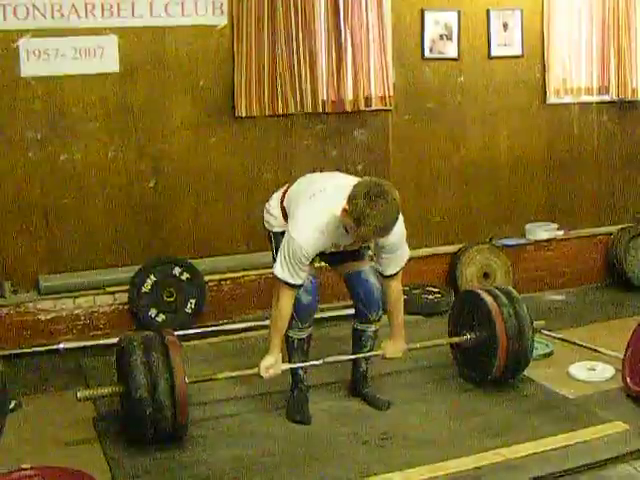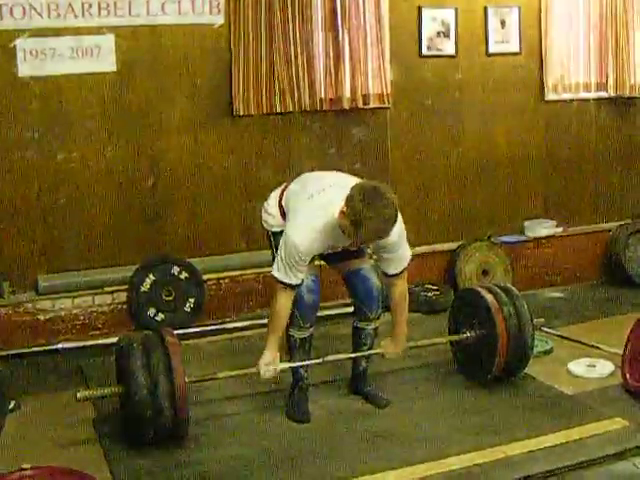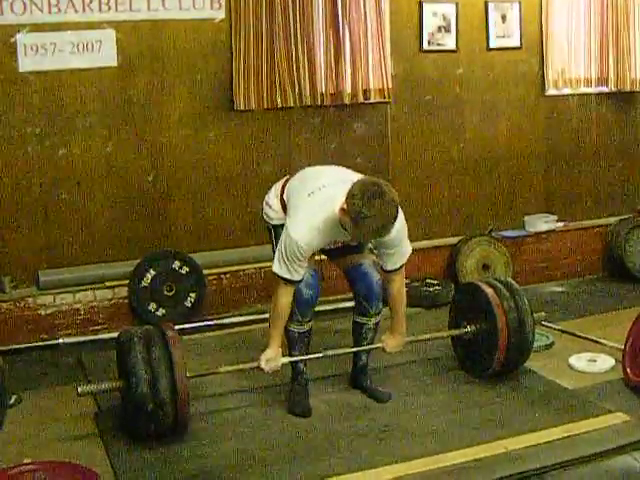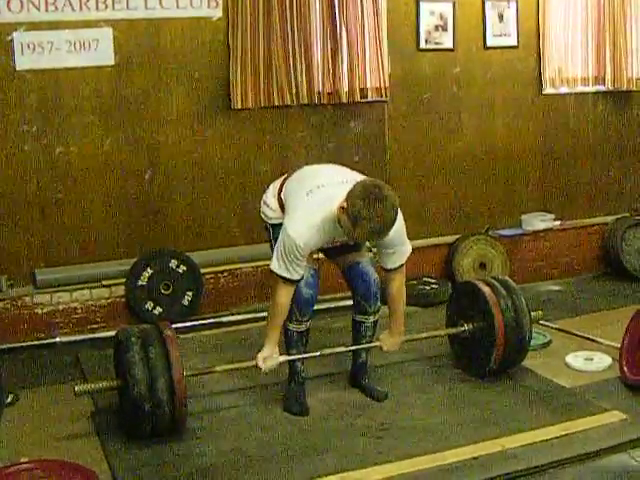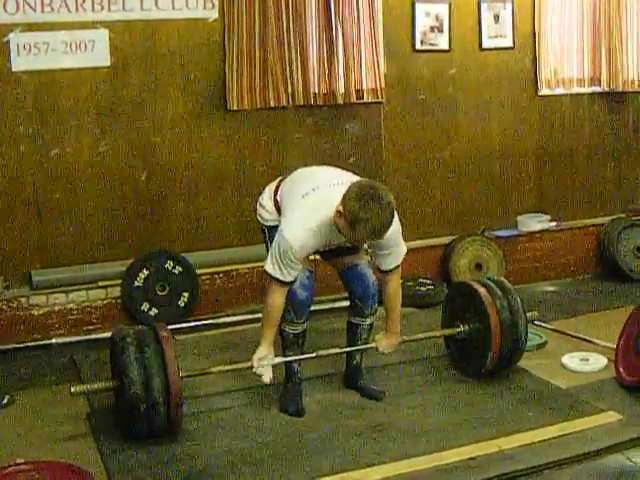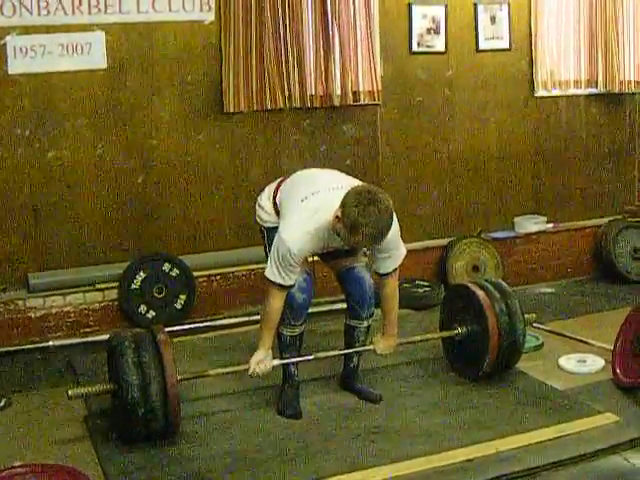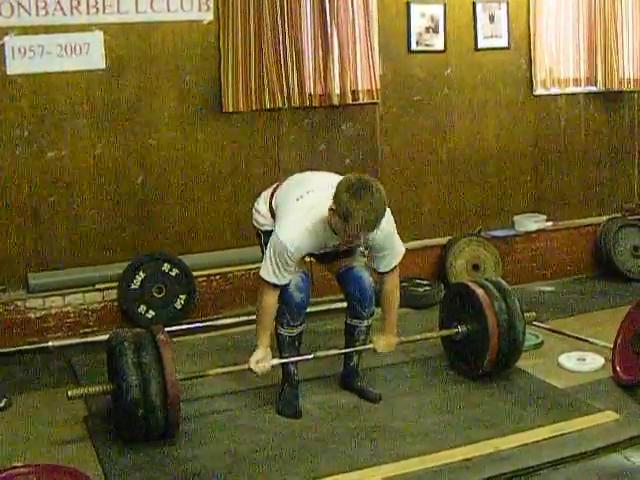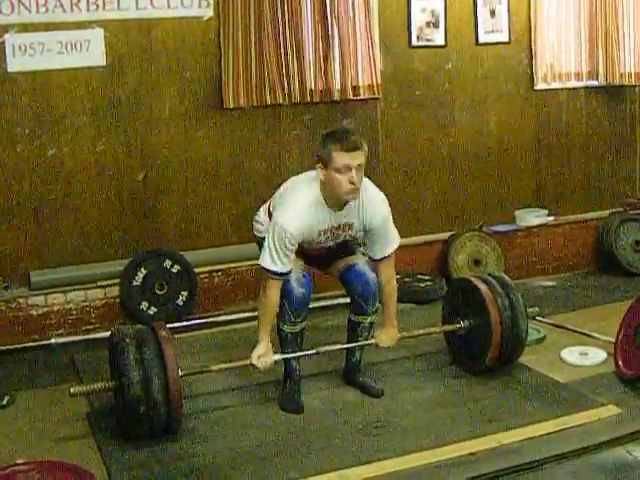
dt=0.4s
person 1, frame 1
left shoulder: (391, 225)
right shoulder: (306, 229)
left elbow: (392, 280)
right elbow: (285, 293)
left wrist: (397, 337)
right wrist: (274, 352)
left hip: (347, 224)
right hip: (286, 220)
left knee: (370, 292)
right knee: (304, 298)
left ankle: (360, 379)
right ankle: (298, 387)
person 1, frame 2
left shoulder: (390, 226)
right shoulder: (304, 232)
left elbow: (397, 280)
right elbow: (284, 293)
left wrist: (398, 337)
right wrist: (272, 349)
left hip: (346, 223)
right hip: (285, 218)
left knee: (370, 289)
right knee: (306, 295)
left ankle: (360, 377)
right ankle: (299, 386)
person 1, frame 3
left shoulder: (392, 221)
right shoulder: (304, 228)
left elbow: (395, 277)
right elbow: (285, 289)
left wrist: (397, 331)
right wrist: (274, 346)
left hip: (345, 217)
right hip: (284, 210)
left knee: (371, 285)
right knee: (305, 291)
left ankle: (361, 372)
right ankle: (299, 380)
person 1, frame 4
left shoulder: (390, 220)
right shoulder: (302, 227)
left elbow: (395, 275)
right elbow: (284, 288)
left wrist: (396, 331)
right wrist: (270, 344)
right hip: (282, 210)
left knee: (368, 284)
right knee: (304, 290)
left ankle: (360, 371)
right ankle: (296, 379)
person 1, frame 5
left shoulder: (386, 221)
right shoulder: (298, 230)
left elbow: (390, 276)
right elbow: (277, 288)
left wrist: (393, 331)
right wrist: (266, 345)
right hip: (278, 212)
left knee: (366, 285)
right knee: (299, 292)
left ankle: (354, 372)
right ankle: (292, 380)
person 1, frame 6
left shoulder: (385, 224)
right shoulder: (297, 233)
left elbow: (388, 279)
right elbow: (276, 293)
left wrist: (389, 333)
right wrist: (264, 348)
right hip: (278, 213)
left knee: (362, 288)
right knee: (298, 294)
left ankle: (351, 374)
right ankle: (290, 382)
person 1, frame 7
left shoulder: (381, 221)
right shoulder: (293, 231)
left elbow: (390, 276)
right elbow: (270, 292)
left wrist: (389, 332)
right wrist: (262, 346)
right hip: (274, 219)
left knee: (363, 288)
right knee: (295, 294)
left ankle: (351, 373)
right ankle: (289, 382)
person 1, frame 8
left shoulder: (374, 202)
right shoulder: (293, 214)
left elbow: (385, 265)
right elbow: (272, 284)
left wrist: (390, 324)
right wrist: (264, 341)
left hip: (336, 241)
right hip: (275, 234)
left knee: (366, 285)
right knee: (297, 291)
left ankle: (353, 368)
right ankle: (291, 377)
